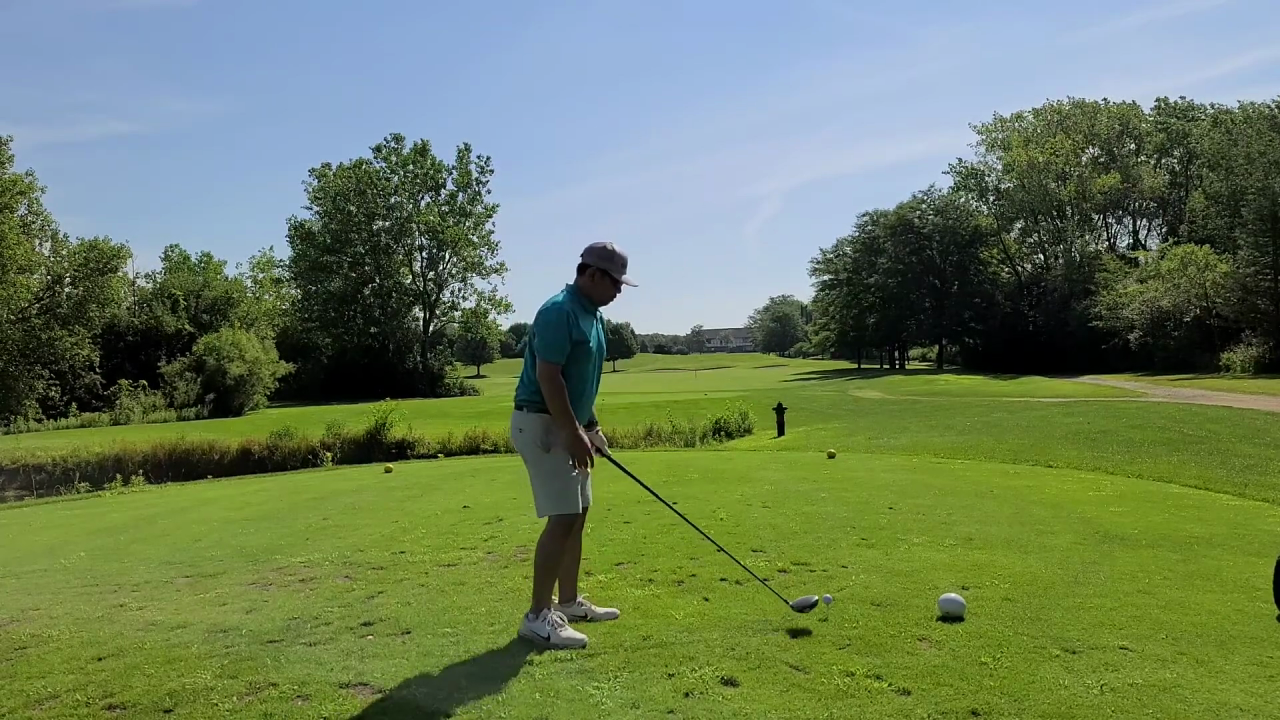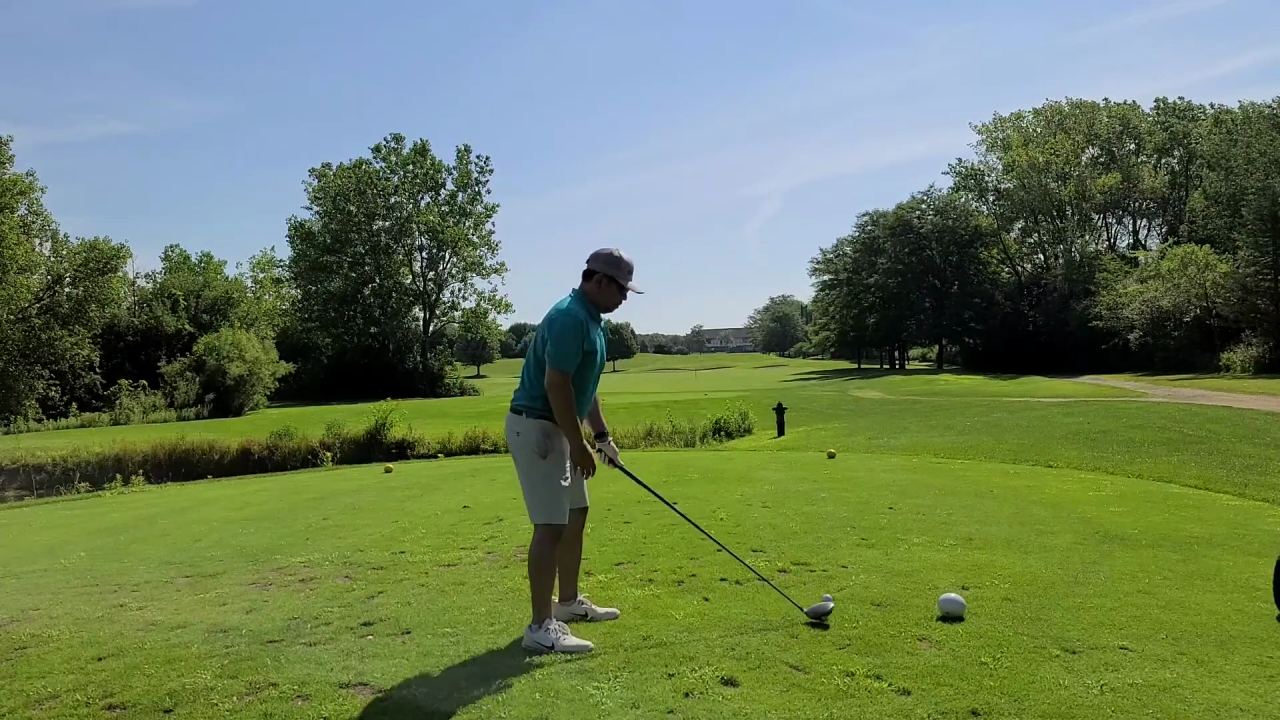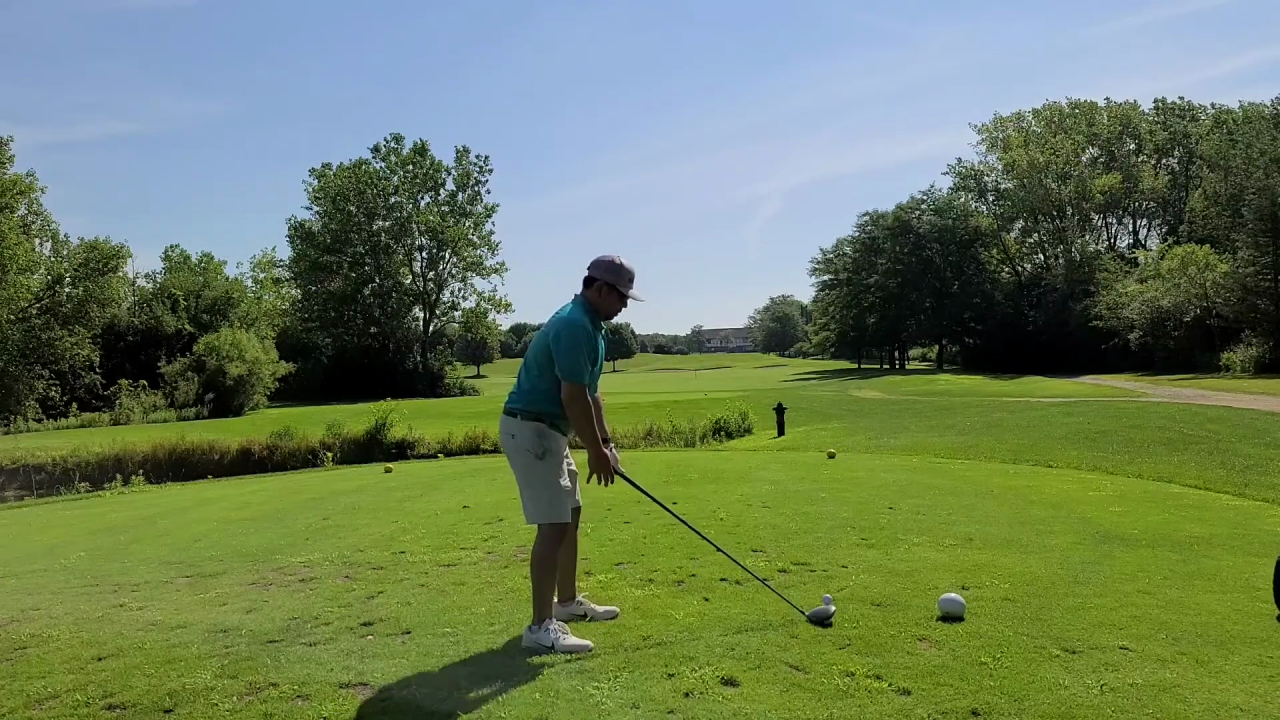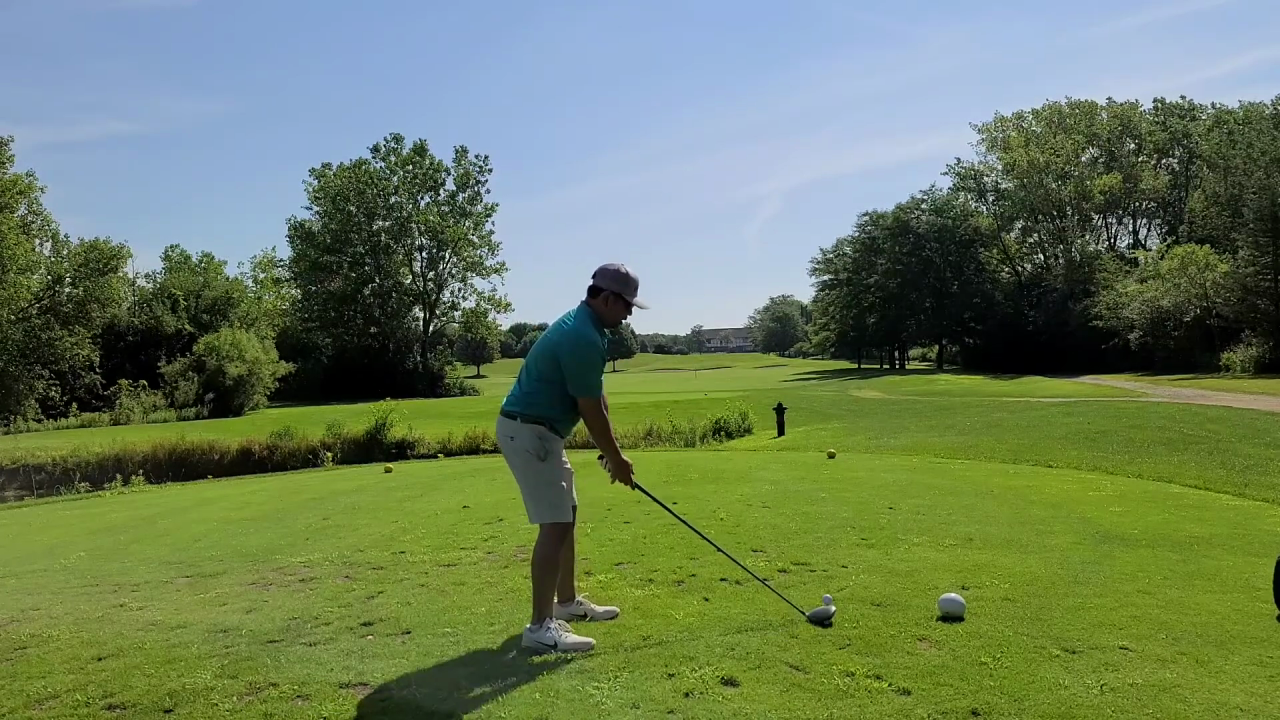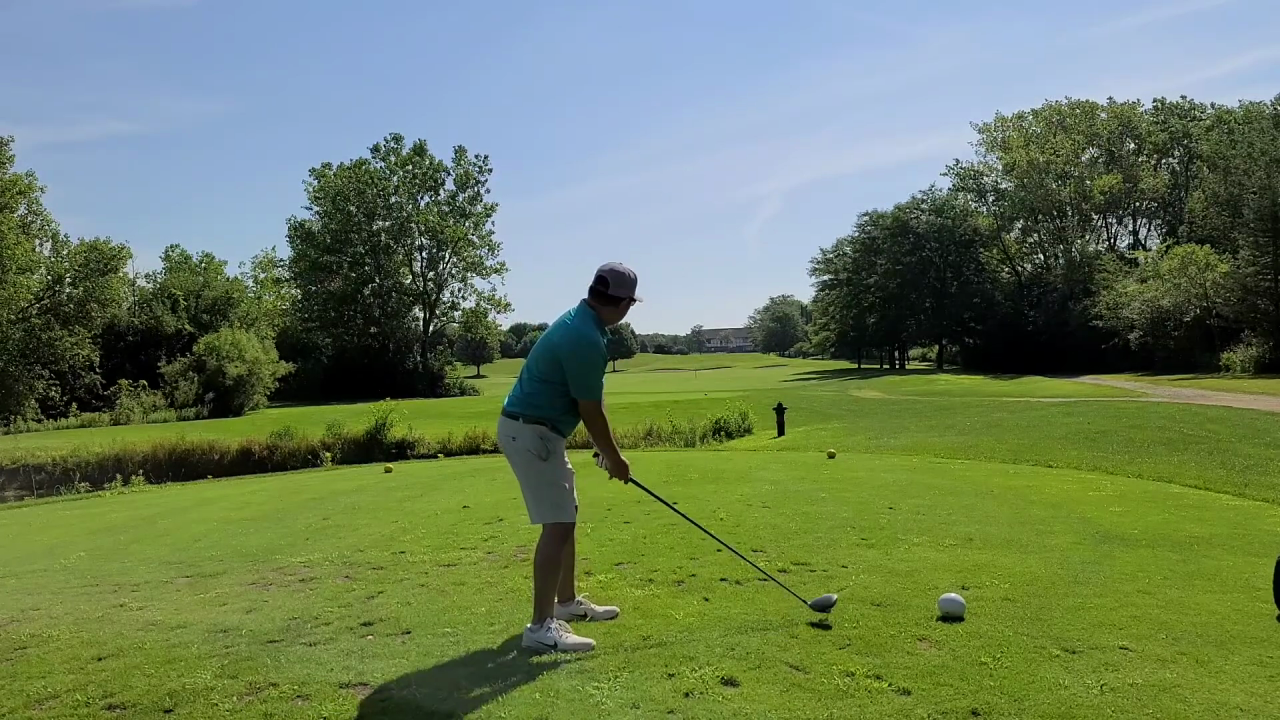
dt=0.3s
person 1, frame 1
left shoulder: (592, 316)
right shoulder: (559, 311)
right elbow: (547, 376)
left wrist: (591, 427)
right wrist: (575, 433)
left hip: (566, 426)
right hip: (541, 423)
left knee: (576, 516)
right knee: (562, 518)
left ankle: (568, 602)
right ankle: (539, 615)
person 1, frame 2
left shoulder: (590, 319)
right shoulder: (570, 317)
right elbow: (556, 384)
left wrist: (602, 436)
right wrist: (577, 445)
left hip: (554, 429)
right hip: (535, 427)
left knee: (574, 516)
right knee: (550, 524)
left ankle: (568, 601)
right ankle: (541, 626)
person 1, frame 3
left shoulder: (589, 324)
right shoulder: (574, 325)
left elbow: (590, 392)
right elbow: (573, 396)
left wrist: (606, 443)
right wrist: (595, 452)
left hip: (547, 430)
right hip: (530, 430)
left knee: (569, 517)
right knee: (553, 525)
left ankle: (567, 602)
right ankle: (541, 627)
person 1, frame 4
left shoulder: (584, 326)
right shoulder: (583, 338)
left elbow: (597, 397)
right elbow: (589, 408)
left wrist: (612, 447)
right wrist: (615, 458)
left hip: (537, 430)
right hip: (528, 431)
left knee: (566, 517)
right knee: (555, 524)
left ankle: (567, 602)
right ankle: (541, 626)
person 1, frame 5
left shoulder: (580, 322)
right shoulder: (586, 339)
left elbow: (593, 402)
right elbow: (590, 409)
left wrist: (607, 449)
right wrist: (614, 457)
left hip: (537, 430)
right hip: (531, 432)
left knee: (566, 518)
right knee: (557, 524)
left ankle: (567, 601)
right ankle: (541, 626)
